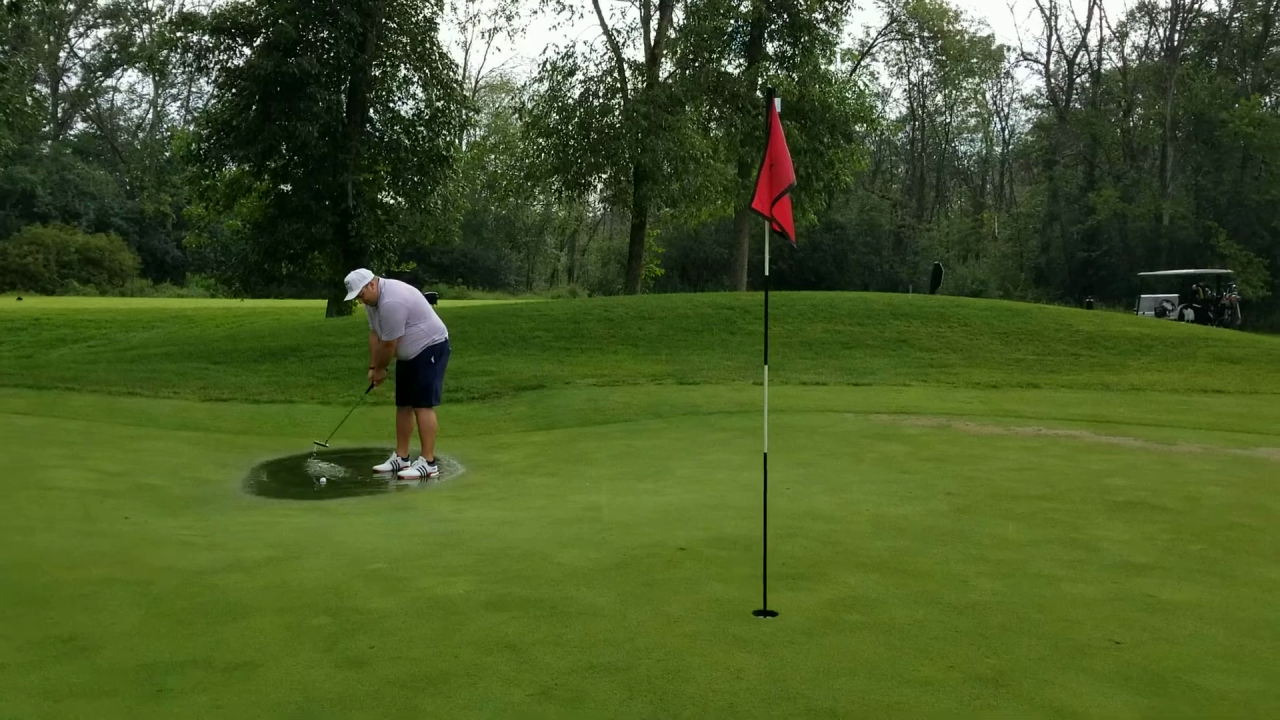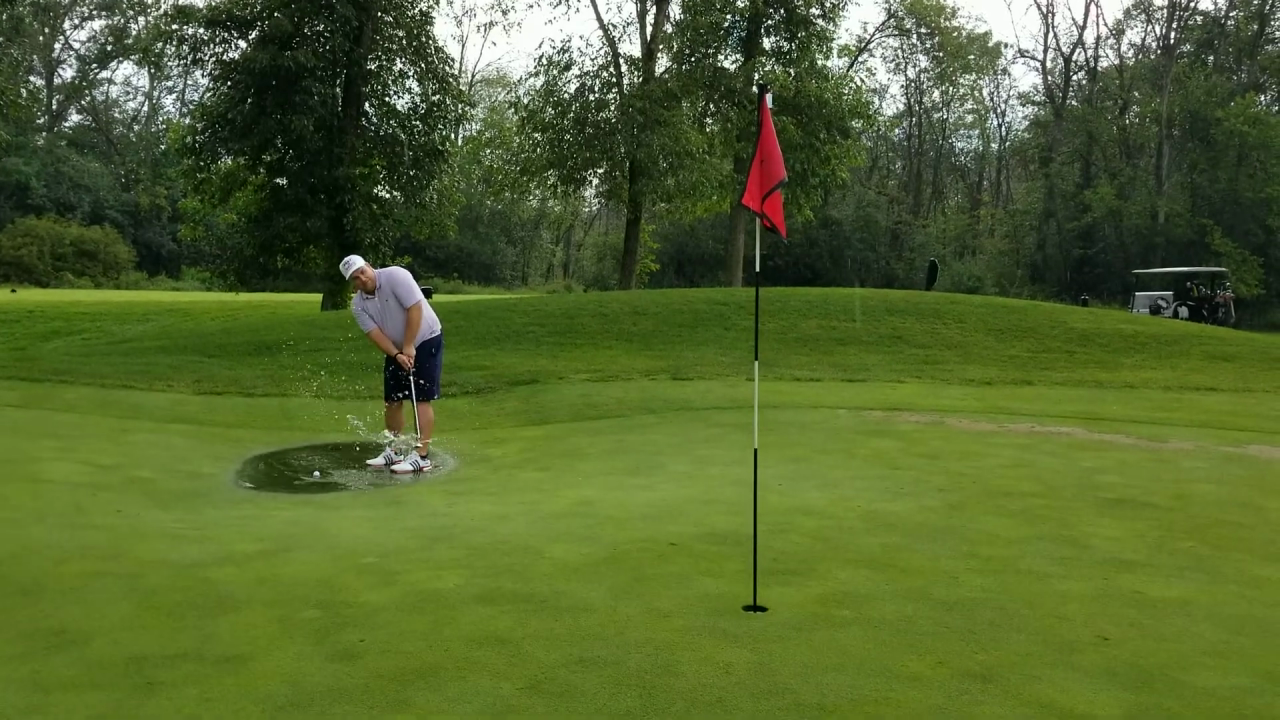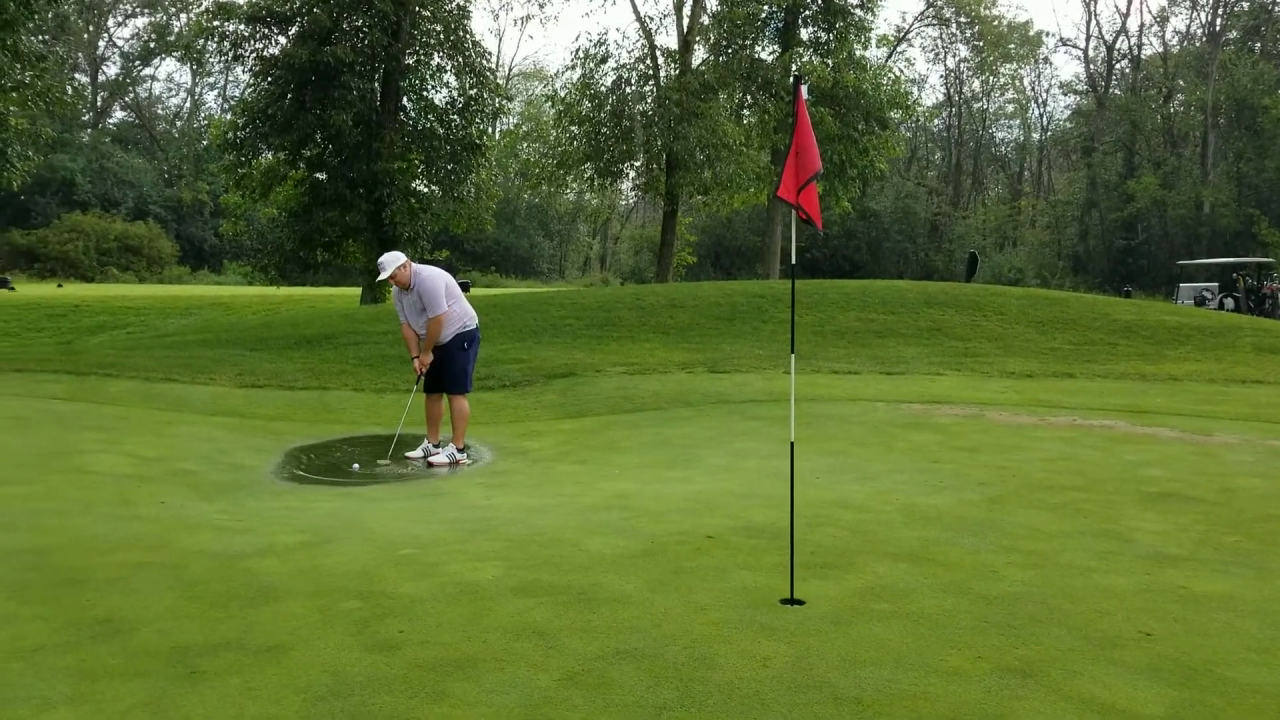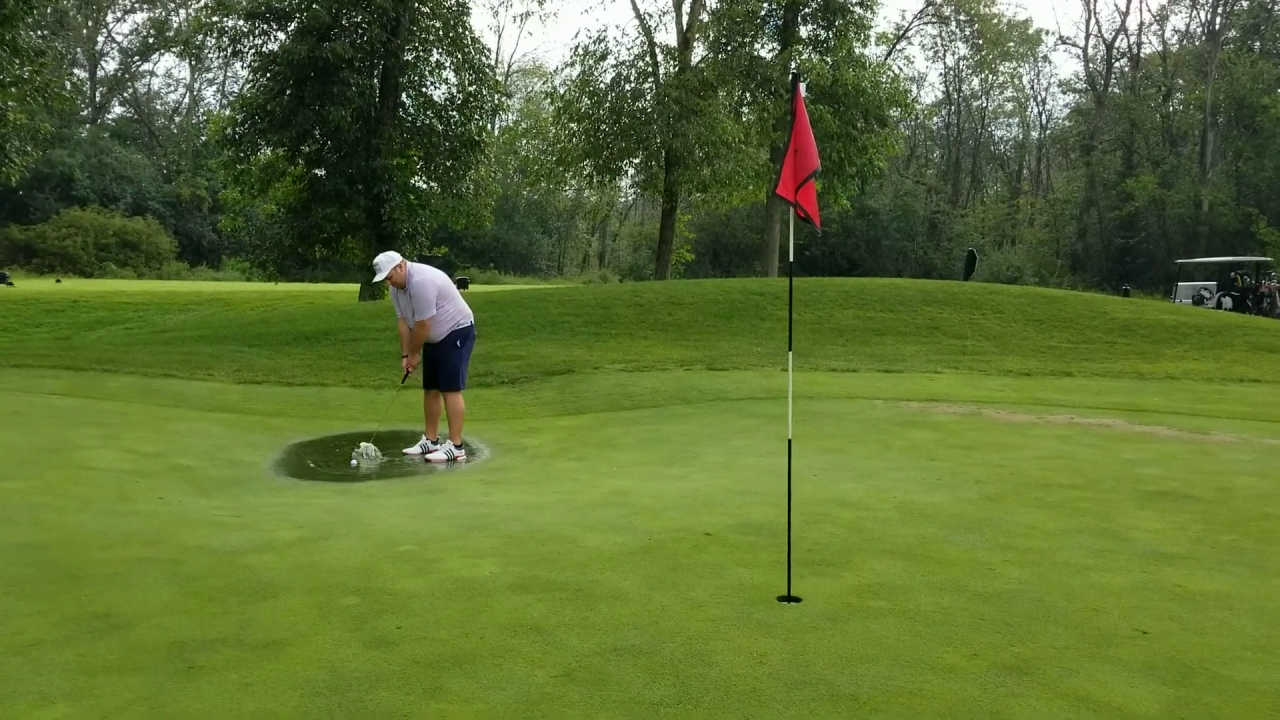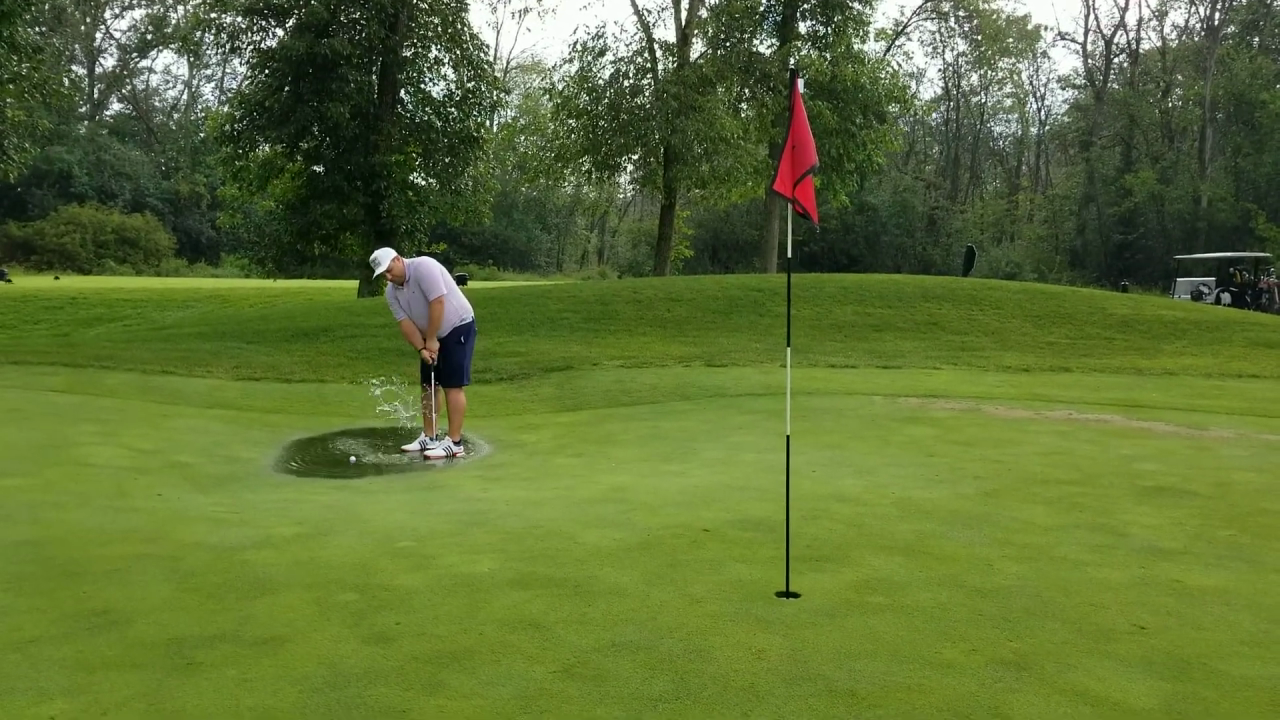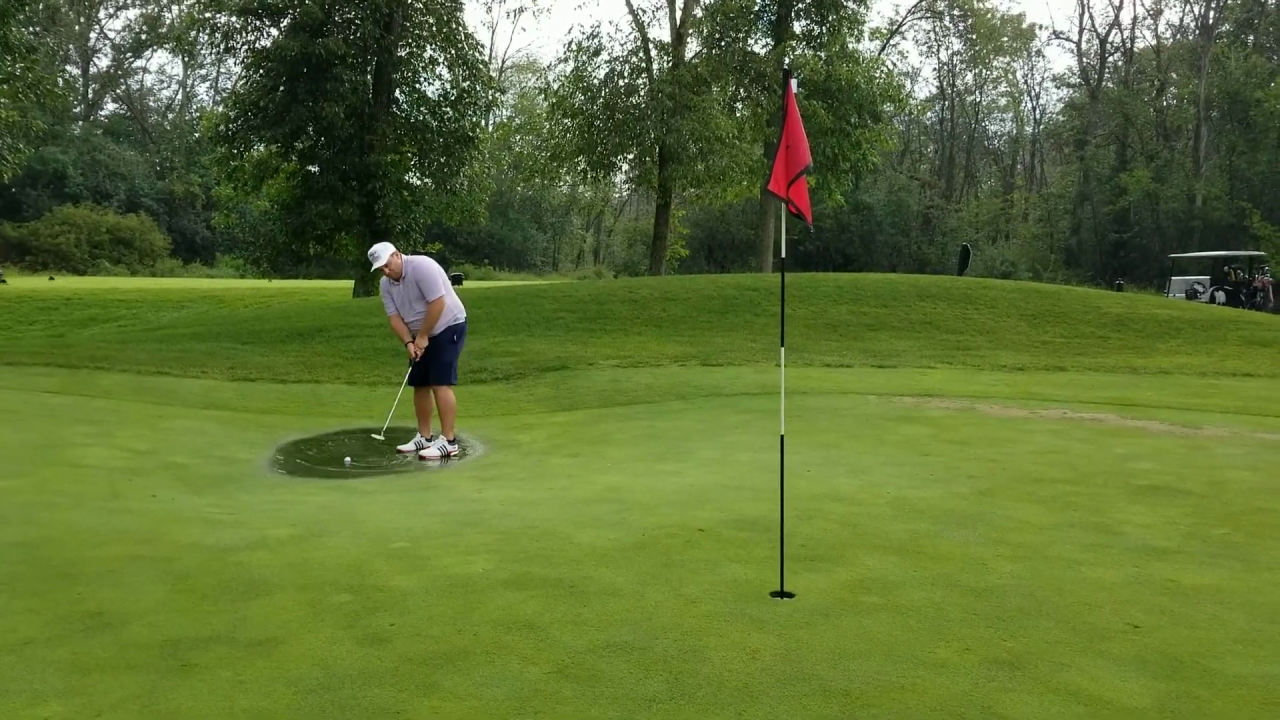
dt=0.7s
person 1, frame 1
left shoulder: (392, 302)
right shoulder: (373, 300)
left elbow: (388, 344)
right elbow: (375, 335)
left wrist: (380, 369)
right wrist: (372, 367)
left hip: (431, 349)
right hip: (409, 355)
left knee: (423, 405)
right knee: (404, 405)
left ankle: (428, 463)
right ankle: (401, 458)
person 1, frame 2
left shoulder: (395, 276)
right shoulder: (358, 304)
left elbow: (415, 309)
right elbow: (374, 333)
left wrist: (409, 346)
right wrist: (396, 354)
left hip: (425, 342)
right hip: (396, 350)
left knee: (421, 400)
right knee: (392, 400)
left ankle: (421, 457)
right ankle: (393, 452)
person 1, frame 3
left shoulder: (429, 279)
right shoulder: (398, 292)
left elbow: (437, 320)
right elbow: (407, 326)
left wrist: (426, 352)
right wrist: (415, 357)
left hip: (461, 335)
right hip: (436, 343)
left knee: (456, 392)
right knee: (432, 392)
left ankle: (458, 450)
right ankle: (432, 444)
person 1, frame 4
left shoulder: (421, 282)
right shoulder: (397, 286)
left elbow: (422, 325)
right elbow: (403, 321)
left wrist: (414, 354)
right wrist: (406, 354)
left hip: (456, 333)
right hip: (435, 339)
left knee: (450, 389)
right knee: (431, 389)
left ankle: (455, 446)
right ankle: (430, 441)
person 1, frame 5
left shoulder: (423, 267)
right shoulder: (391, 290)
left elbow: (438, 303)
right elbow: (405, 322)
left wrist: (432, 340)
right wrist: (421, 348)
left hip: (458, 329)
right hip: (432, 337)
left knee: (453, 386)
right knee: (428, 386)
left ankle: (454, 442)
right ankle: (429, 437)
person 1, frame 6
left shoulder: (422, 266)
right shoulder: (386, 284)
left elbow: (437, 304)
right elbow: (394, 317)
left wrist: (422, 337)
right wrist: (409, 342)
left hip: (447, 328)
right hip: (421, 336)
left knee: (441, 385)
right knee: (420, 386)
left ankle: (448, 442)
right ankle: (424, 438)
